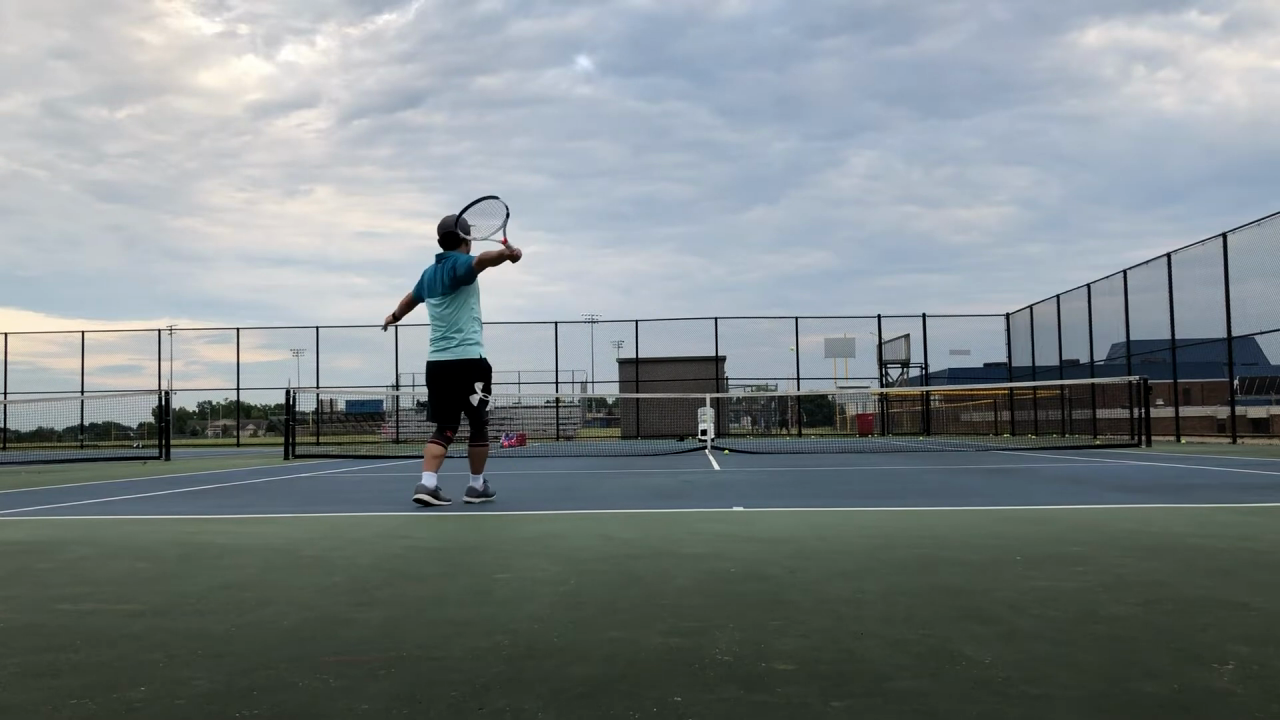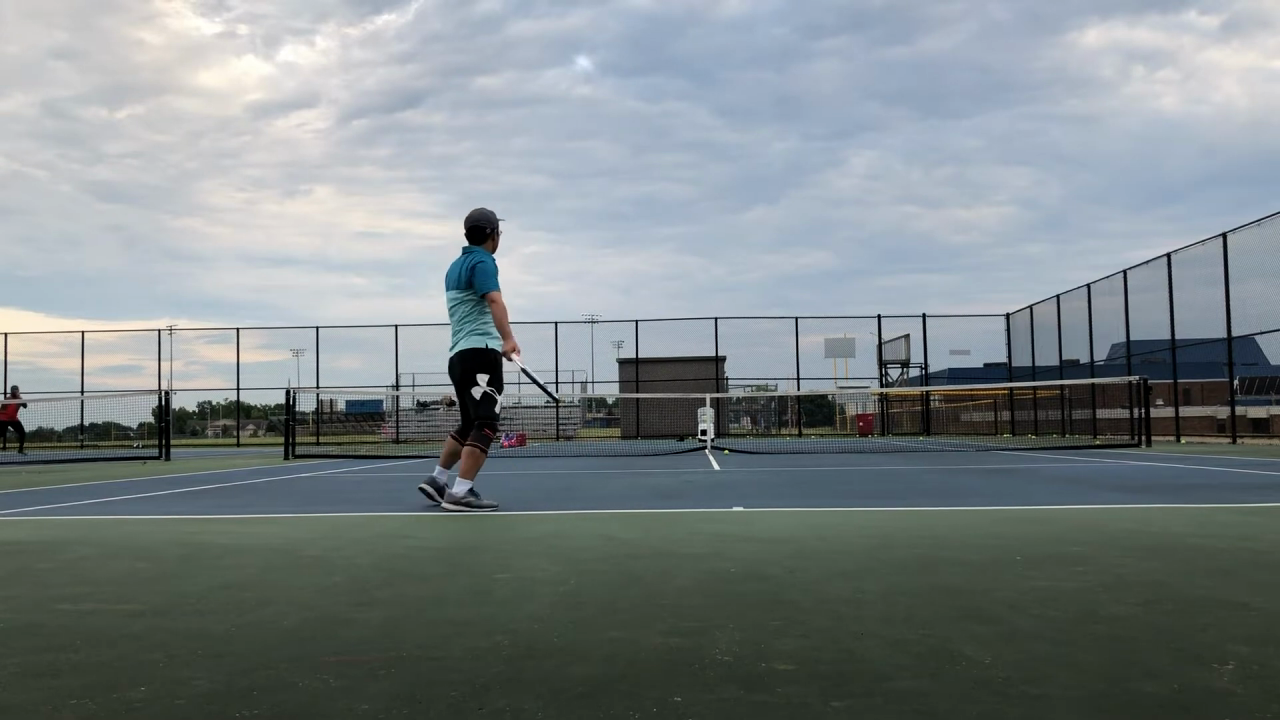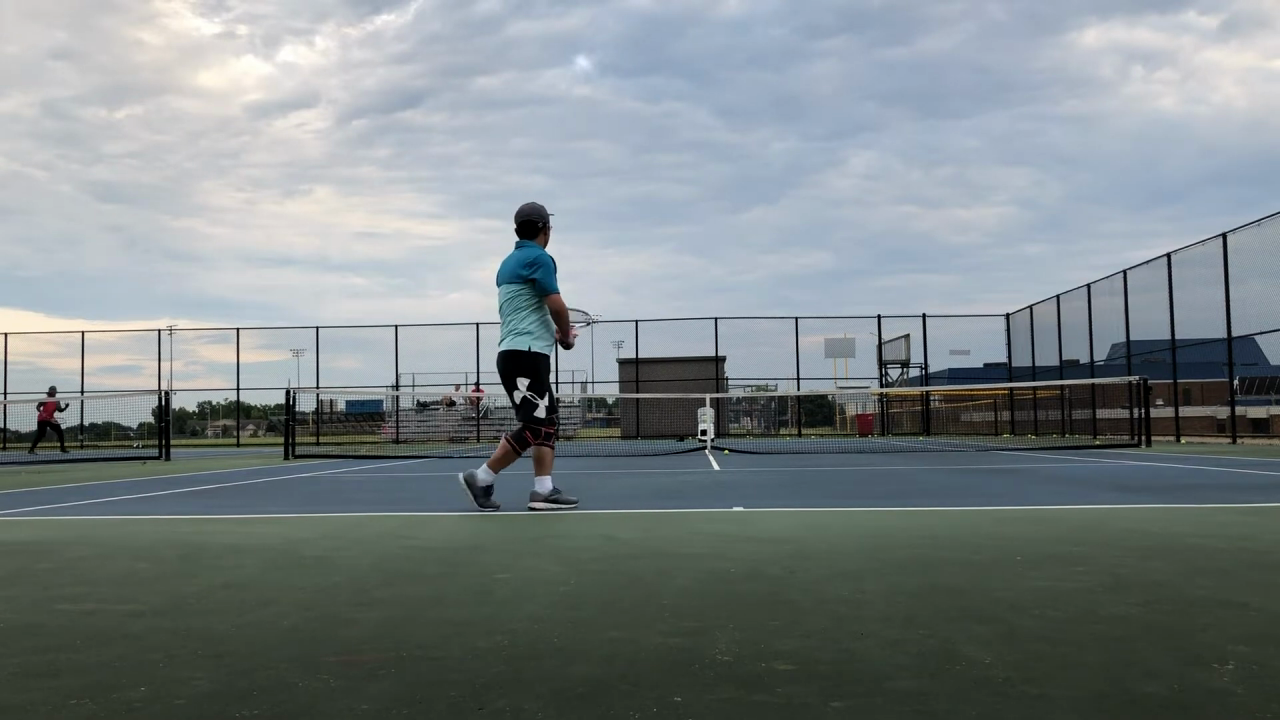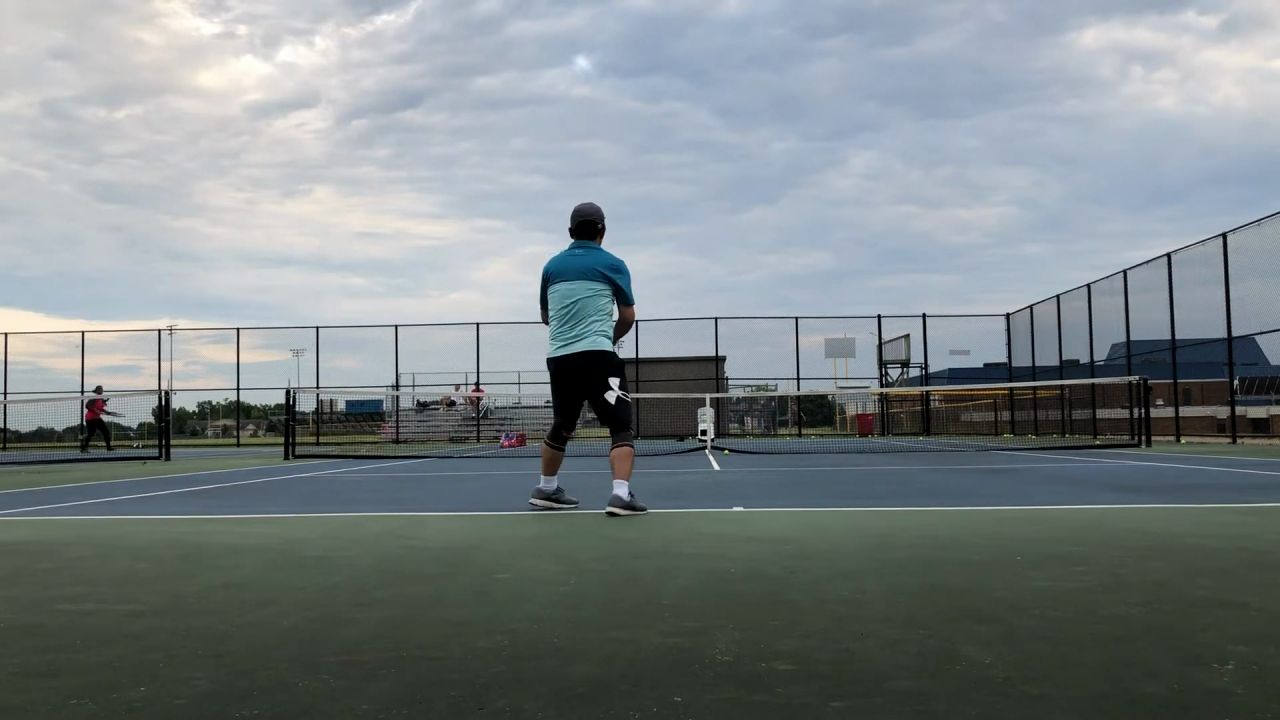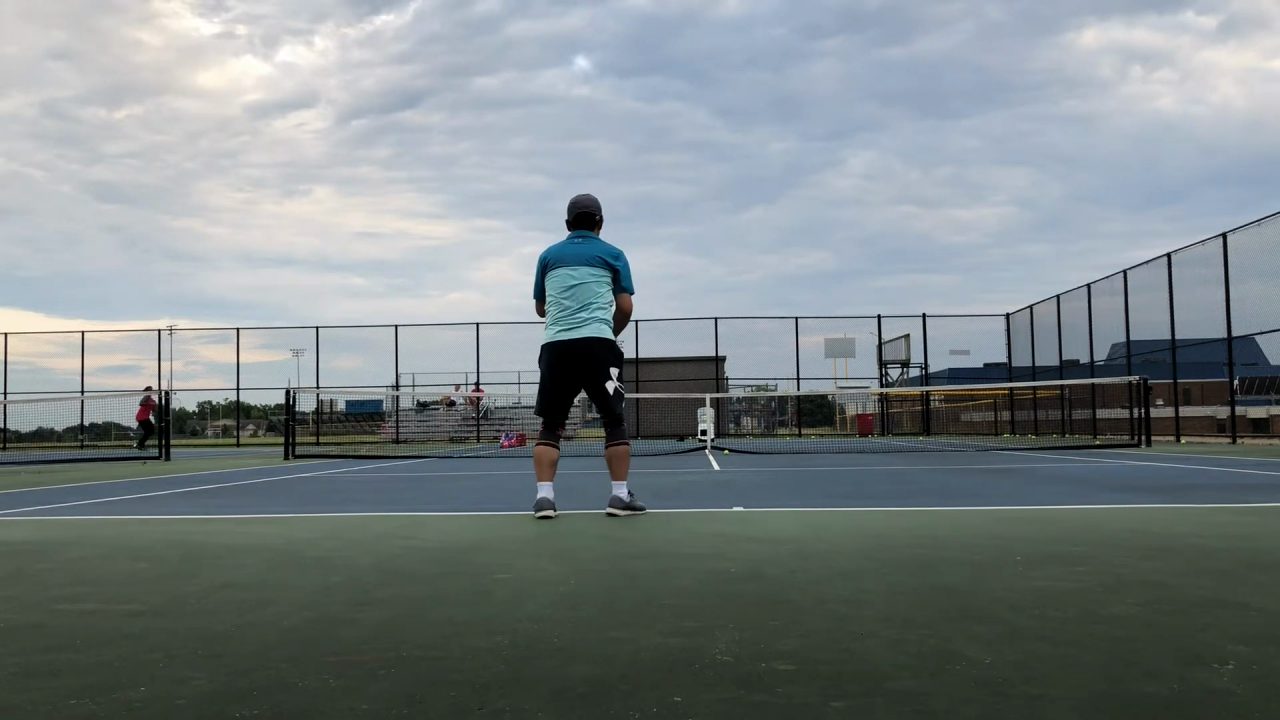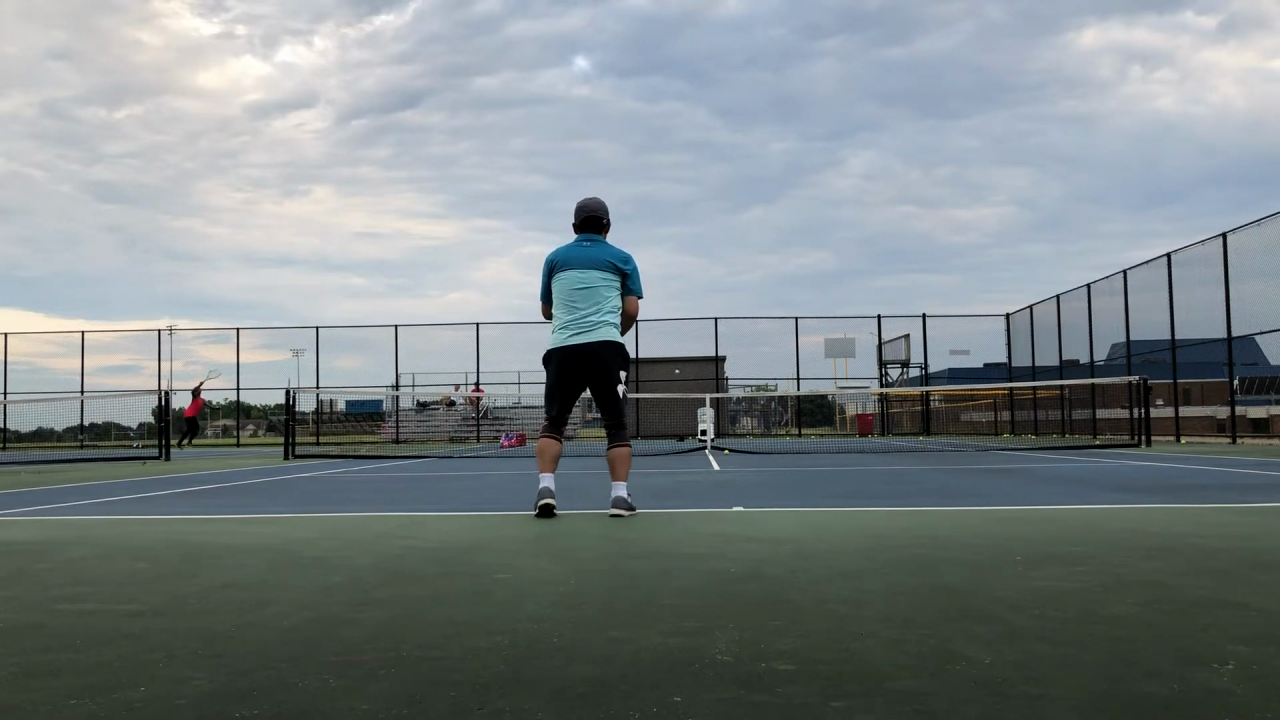
dt=0.5s
person 1, frame 1
left shoulder: (429, 274)
right shoulder: (460, 265)
left elbow: (409, 301)
right elbow: (482, 259)
left wrist: (394, 317)
right wrist: (508, 252)
left hip: (436, 362)
right hip: (468, 360)
left knee: (444, 428)
right knee: (478, 425)
left ankle: (426, 484)
right ankle: (477, 486)
person 1, frame 2
left shoulder: (457, 265)
right shoulder: (482, 262)
right elbow: (494, 301)
right wrist: (508, 337)
left hip: (461, 355)
right hip: (481, 353)
left knee: (469, 423)
right knee: (486, 424)
left ankle: (437, 480)
right ankle: (459, 492)
person 1, frame 3
left shoulder: (508, 262)
right shoulder: (540, 258)
right elbow: (556, 304)
left wrist: (554, 330)
right wrist: (565, 332)
left hip: (514, 353)
right hip: (526, 354)
left knee: (546, 422)
right knee: (533, 427)
left ankle: (544, 490)
right ankle: (480, 478)
person 1, frame 4
left shoulder: (552, 266)
right shoulder: (613, 264)
left elbow: (545, 316)
right elbow: (628, 316)
left hip: (559, 358)
right hip: (598, 356)
left knee: (562, 426)
right knee: (621, 427)
left ankle: (546, 489)
right ankle: (621, 495)
person 1, frame 5
left shoulder: (548, 256)
right shoulder: (613, 255)
left elbow: (540, 308)
right elbow: (625, 307)
left hip: (555, 346)
right hip: (597, 345)
left knee: (551, 425)
right knee: (614, 421)
left ankle: (544, 495)
right ankle: (620, 495)
person 1, frame 6
left shoulder: (555, 258)
right shoulder: (622, 259)
left elbow: (547, 311)
right elbow: (631, 310)
left hip: (563, 350)
right hip: (606, 348)
left knee: (553, 422)
right knee: (615, 424)
left ankle: (545, 488)
right ankle: (620, 496)
